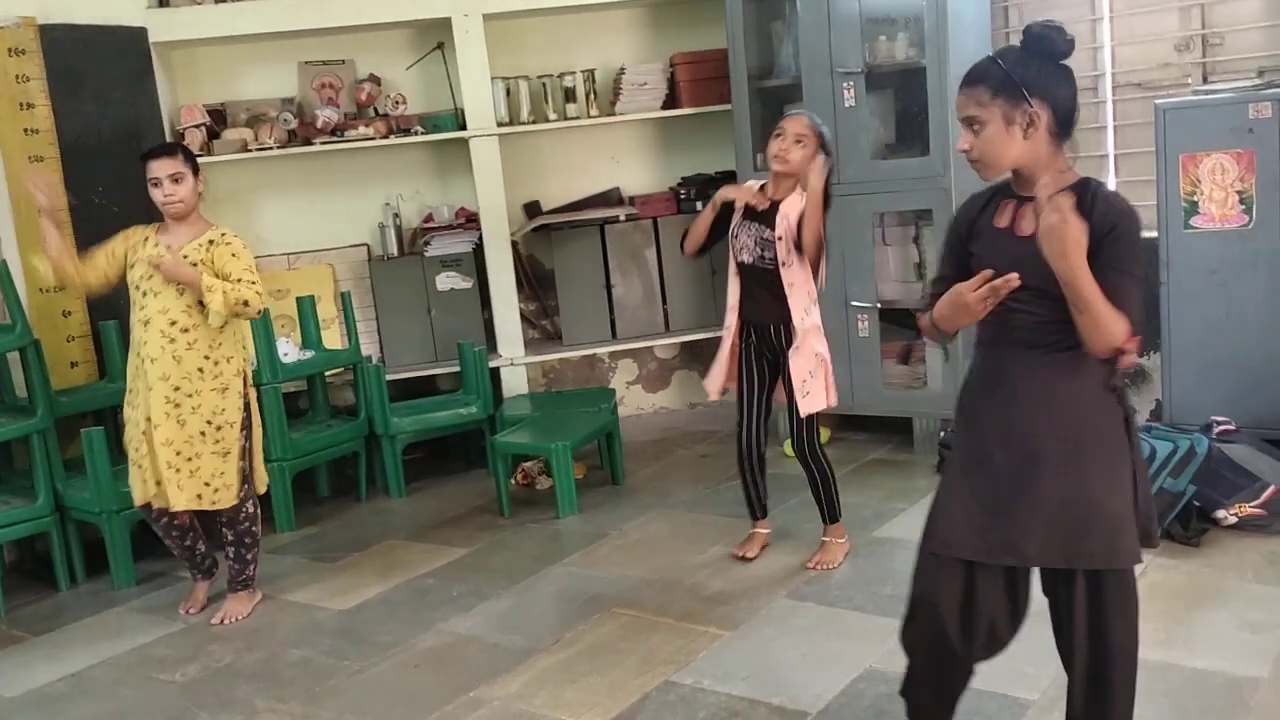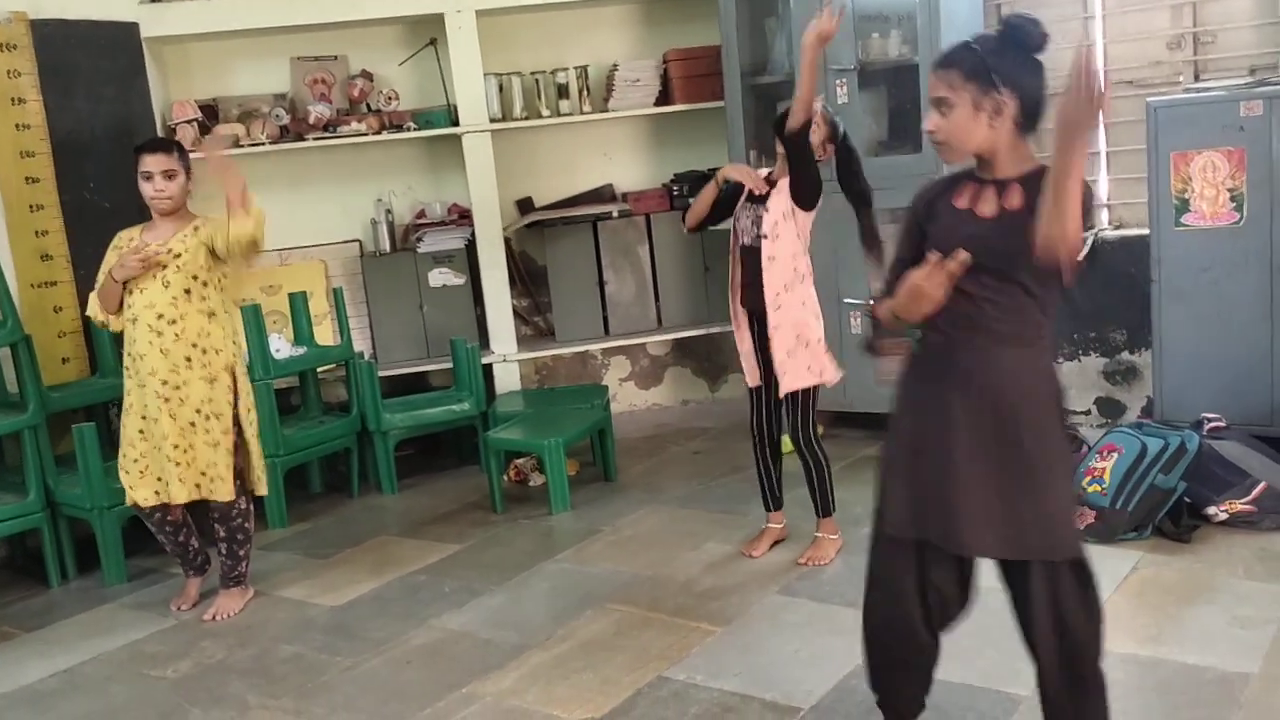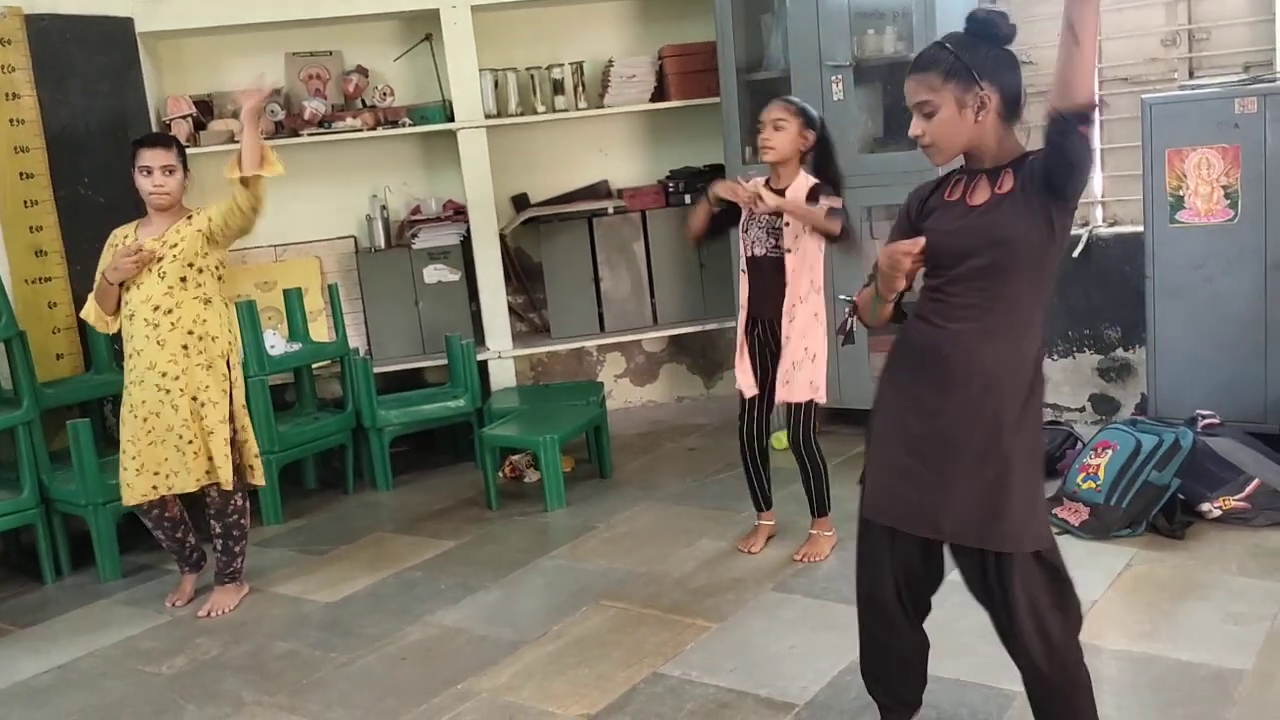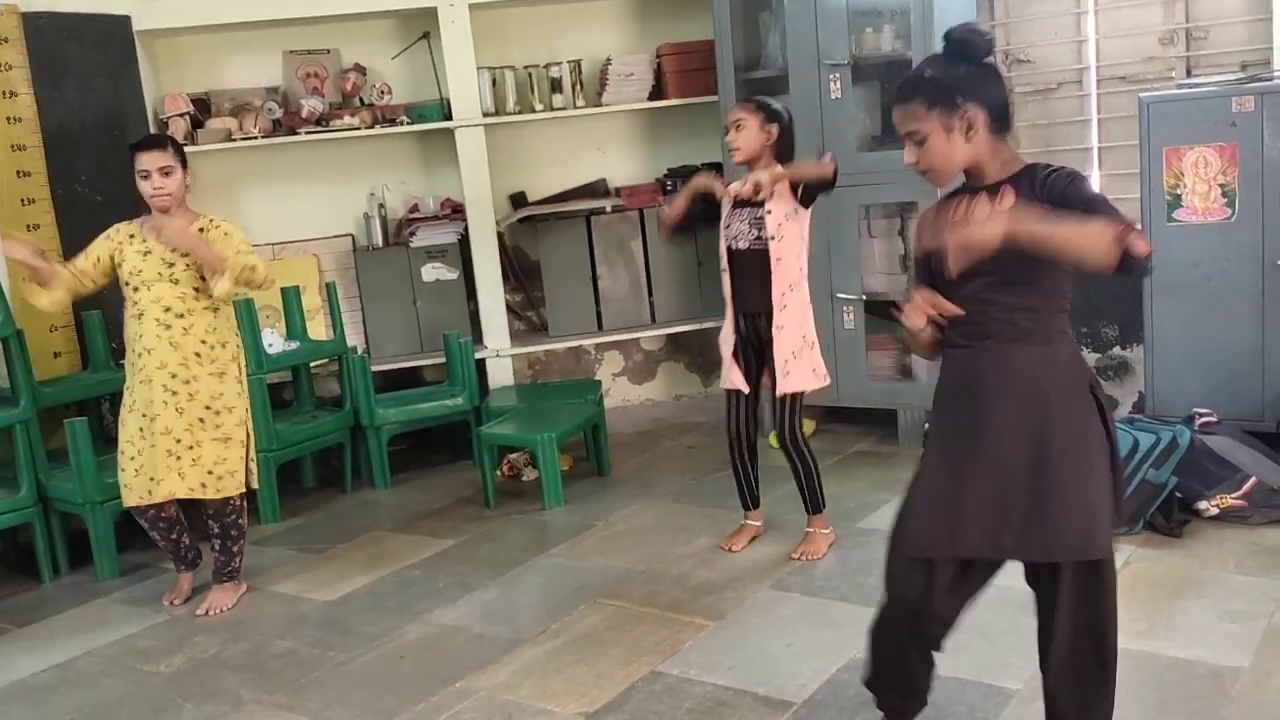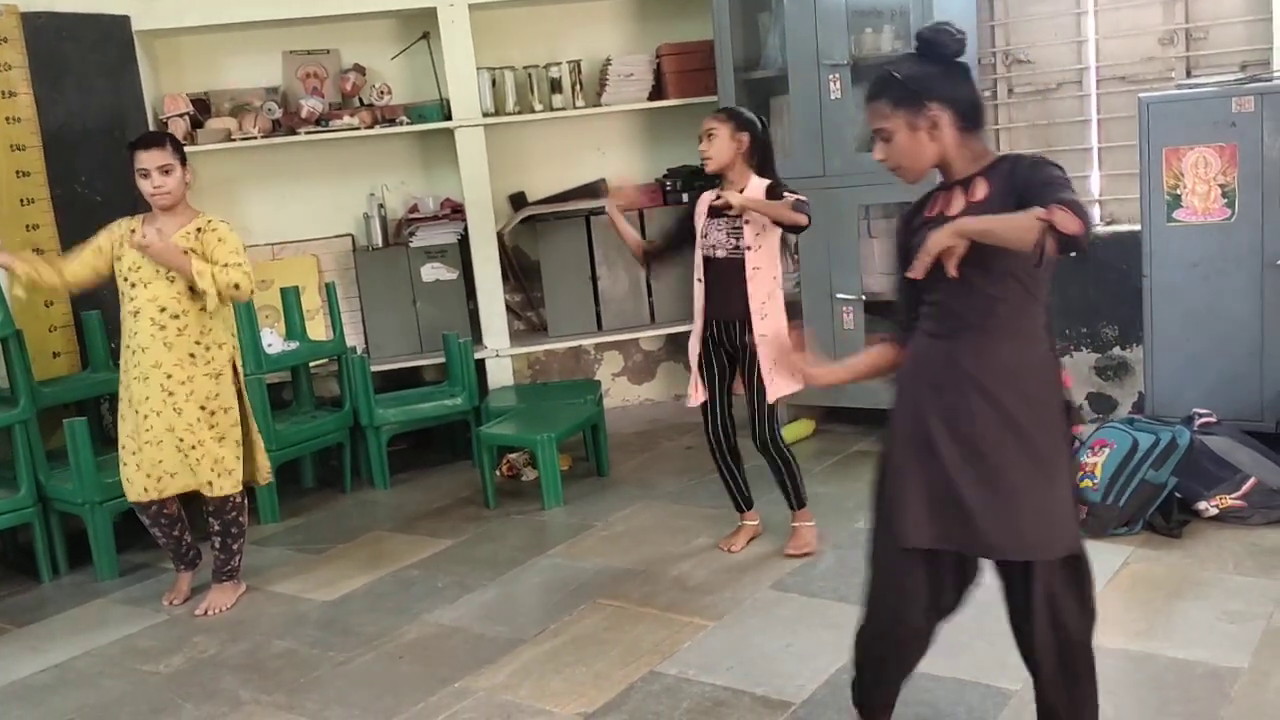
dt=0.3s
person 1, frame 1
left shoulder: (1106, 214)
right shoulder: (977, 215)
left elbow: (1114, 347)
right elbow: (933, 318)
left wrist: (1067, 262)
right wrist: (945, 317)
left hip: (1082, 438)
right hip: (991, 428)
left knee: (1096, 614)
right knee: (944, 596)
person 1, frame 2
left shoulder: (1054, 188)
right shoulder: (936, 202)
left elbow: (1056, 253)
right elbow: (886, 311)
left wrist: (1074, 142)
right wrist: (905, 305)
left hip: (1018, 420)
right hip: (931, 414)
left knee: (1054, 598)
right knee: (901, 588)
person 1, frame 3
left shoulder: (1047, 177)
right shoulder: (926, 200)
left elbow: (1073, 113)
right elbow: (874, 311)
right wrist: (882, 281)
left hip: (998, 407)
right hip: (910, 404)
left knee: (1021, 585)
right knee: (887, 574)
person 1, frame 4
left shoulder: (1051, 188)
right shoulder: (940, 221)
left elbow: (1130, 250)
left wrist: (1010, 224)
right wrist: (918, 320)
left hip: (1052, 417)
right hip: (966, 421)
left knee: (1075, 595)
right knee: (917, 583)
person 1, frame 5
left shoulder: (1028, 178)
right shoulder: (916, 219)
left elbow: (1067, 227)
left wrist: (964, 229)
right wrist: (832, 372)
left hip: (1016, 417)
right hip: (927, 416)
left knee: (1046, 594)
right knee: (904, 592)
person 2, frame 1
left shoulder: (222, 244)
right shoulder: (134, 242)
left elbow: (251, 302)
right elbow: (75, 275)
left wrist: (190, 279)
right wrist: (49, 215)
left hip: (216, 390)
right hip: (154, 393)
left knee: (232, 486)
right knee: (159, 493)
left ankle: (245, 585)
right ankle: (203, 572)
person 2, frame 2
left shoulder: (207, 233)
right shoulder: (125, 242)
left elbow: (246, 236)
right elbow: (103, 315)
left wrist: (226, 174)
right wrist: (115, 274)
left hip: (206, 383)
right hip: (147, 389)
left knee: (224, 481)
right knee: (149, 490)
left ankle: (236, 582)
right ankle: (194, 570)
person 2, frame 3
left shoulder: (205, 226)
right shoulder: (121, 239)
left elbow: (247, 201)
right elbow: (102, 317)
left wrist: (251, 122)
right wrist: (114, 278)
left hip: (203, 378)
right hip: (145, 383)
left knee: (219, 477)
right knee: (147, 488)
left ankle: (231, 575)
right ankle: (190, 563)
person 2, frame 4
left shoulder: (212, 233)
right shoulder: (118, 239)
left elbow: (252, 273)
right elbow: (66, 281)
left wrist: (191, 242)
left hip: (207, 381)
right hip: (146, 384)
left knee: (219, 479)
right knee: (145, 486)
left ankle: (229, 577)
right ankle: (185, 564)
person 2, frame 5
left shoulder: (212, 231)
right shoulder: (120, 234)
left elbow: (240, 284)
right elbow: (62, 275)
left wrist: (174, 259)
left hip: (204, 379)
right hip: (145, 384)
left knee: (220, 476)
right knee: (148, 485)
left ankle: (228, 576)
right ankle: (186, 563)
person 3, frame 1
left shoulder: (802, 208)
right shoulder: (744, 198)
left elbow: (811, 257)
right elbow: (691, 248)
left wrist: (816, 190)
right wrist: (719, 198)
left hip: (796, 335)
right hip: (751, 336)
left knee: (806, 441)
right knee: (748, 439)
left ankle: (835, 534)
right ankle: (760, 525)
person 3, frame 2
left shoulder: (804, 186)
right shoulder: (750, 186)
left elbow: (793, 125)
right elbow: (692, 222)
left wrist: (811, 49)
right wrist: (723, 178)
left hip: (793, 321)
right hip: (756, 321)
left knee: (802, 431)
right knee: (762, 427)
left ankle: (828, 528)
right ankle: (774, 520)
person 3, frame 3
left shoulder: (813, 192)
right shoulder: (748, 192)
left elbow: (834, 225)
right elbow: (695, 235)
left wrist: (780, 202)
right wrist: (714, 196)
left hip: (800, 328)
right hip: (756, 327)
left knee: (801, 435)
right knee: (750, 431)
left ankle: (823, 527)
right ankle: (764, 519)
person 3, frame 4
left shoulder: (793, 187)
right shoulder: (728, 194)
left elbow: (828, 170)
right elbow: (669, 222)
left wrist: (775, 175)
right wrist: (695, 187)
left hip: (785, 322)
right hip: (740, 325)
left knee: (788, 432)
right knee: (738, 429)
left ankle: (819, 524)
right ankle: (751, 517)
person 3, frame 5
left shoulder: (769, 194)
right shoulder: (702, 206)
left elbow: (801, 217)
right elbow: (651, 254)
left wrist: (746, 202)
right wrist: (618, 216)
left hip: (759, 328)
right hip: (712, 331)
left knee: (765, 432)
right knee: (716, 432)
left ankle: (803, 518)
right ankle: (747, 517)
